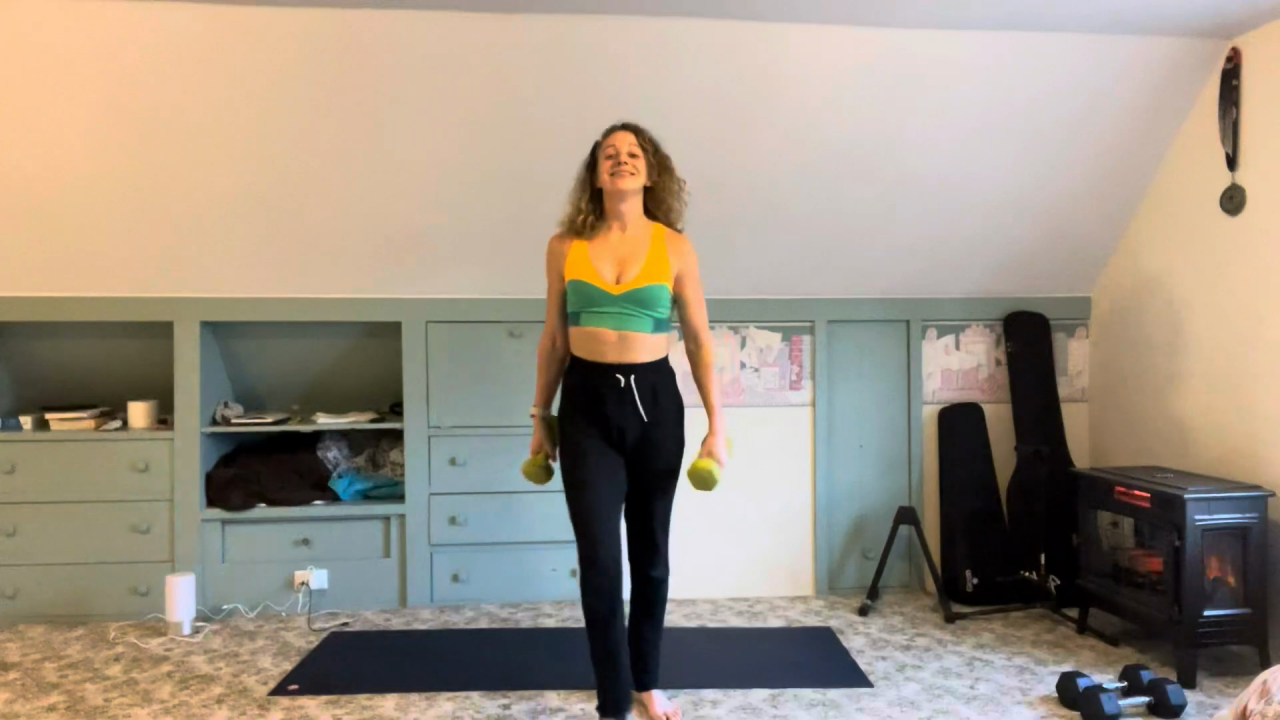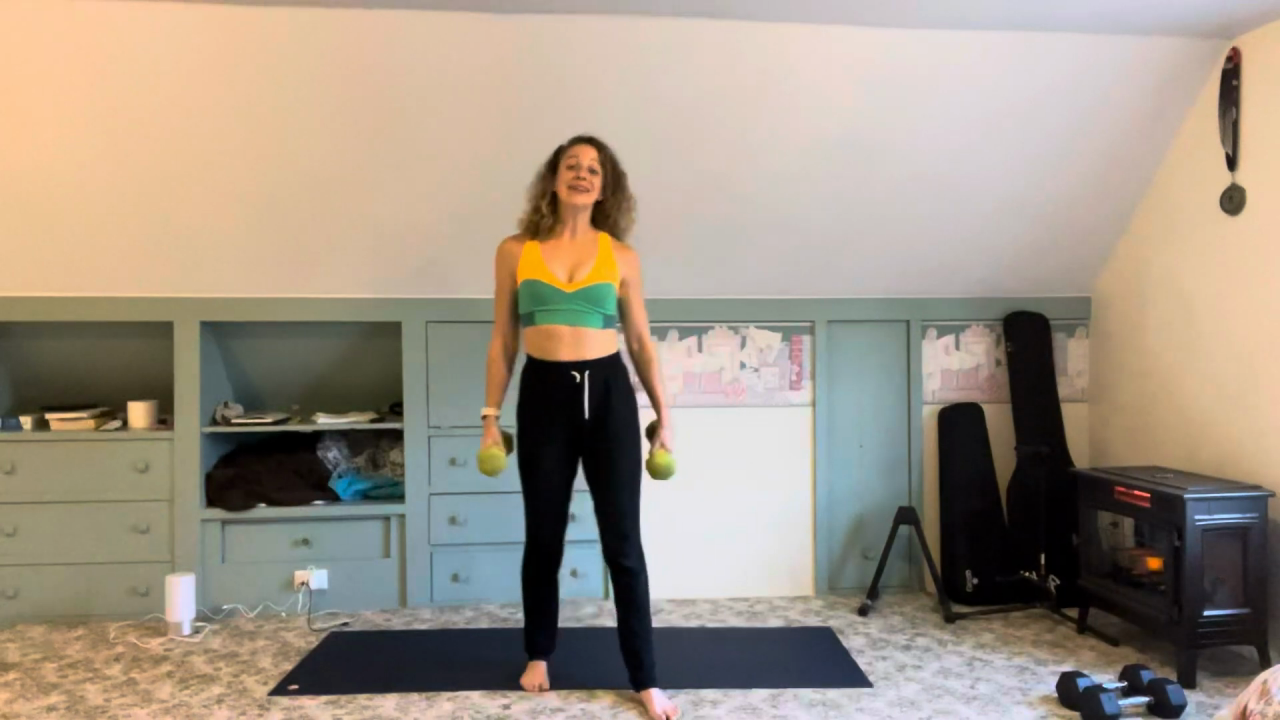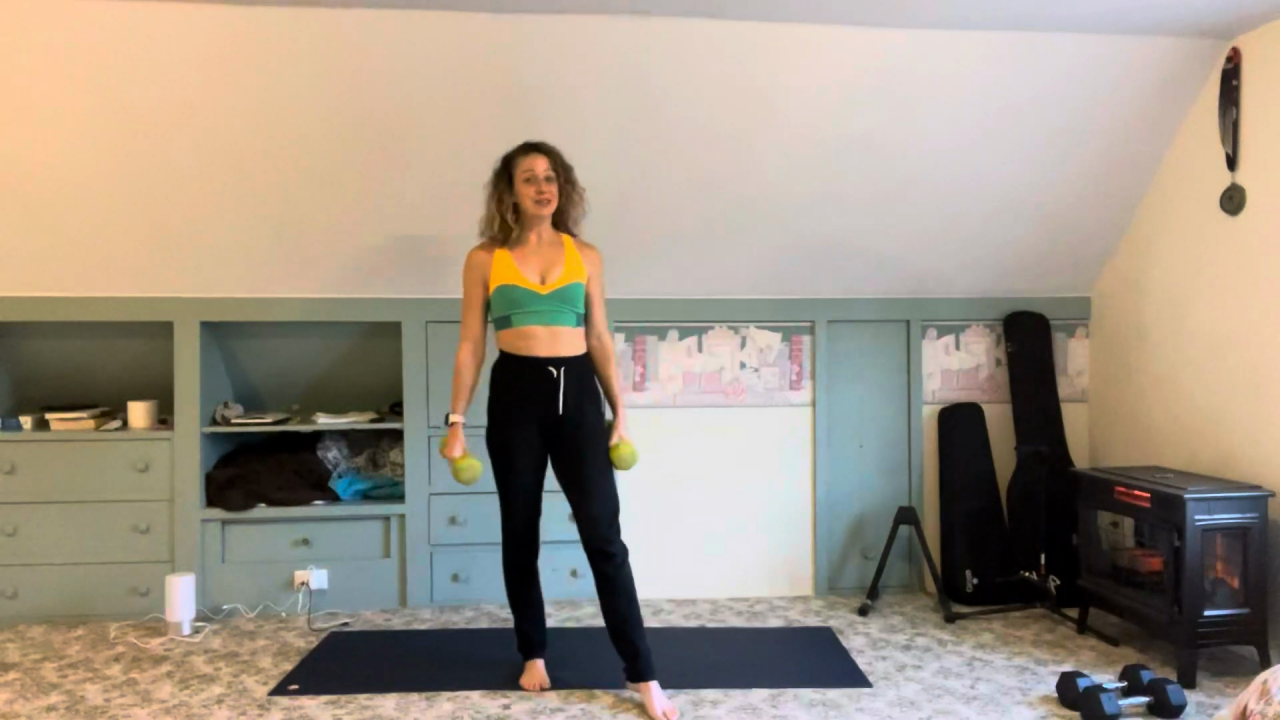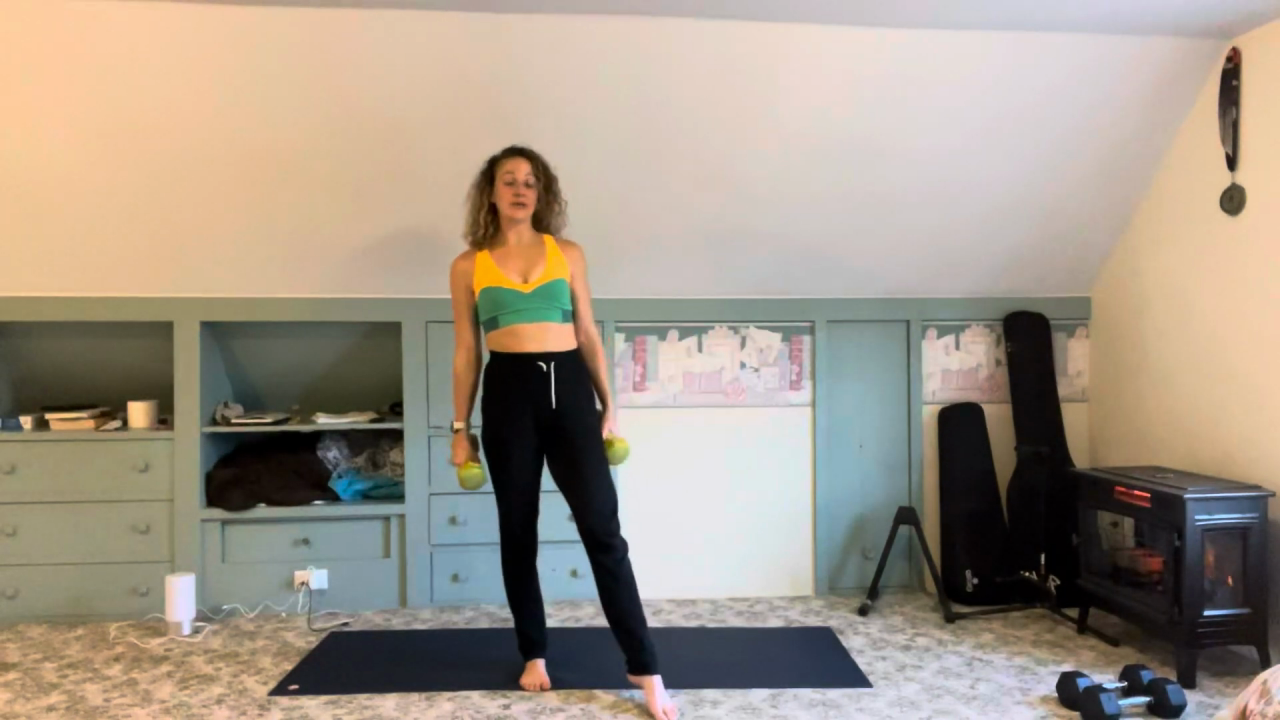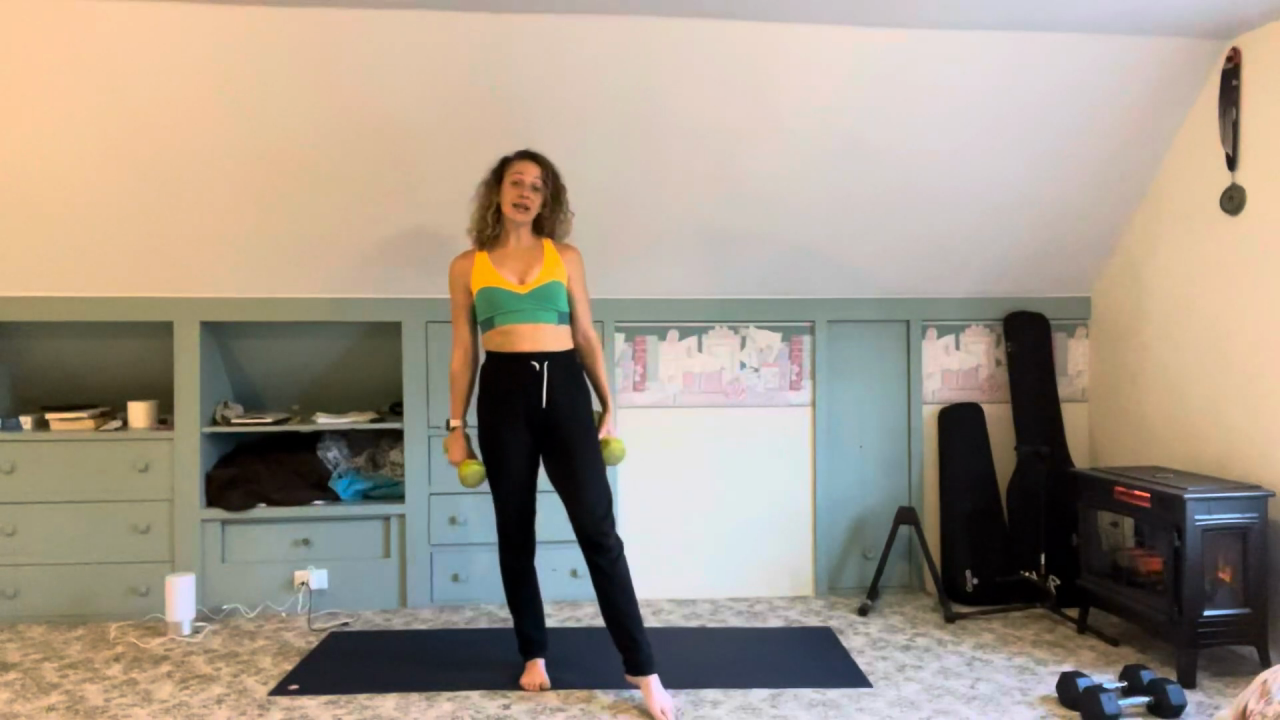
dt=0.4s
person 1, frame 1
left shoulder: (675, 248)
right shoulder: (564, 248)
left elbow: (699, 340)
right elbow: (554, 340)
left wrist: (714, 422)
right wrist: (540, 416)
left hip: (655, 400)
right hip: (587, 402)
left knee: (650, 552)
right knee: (599, 556)
person 1, frame 2
left shoulder: (621, 256)
right shoulder: (515, 252)
left elbow: (641, 340)
right elbow: (502, 342)
left wrist: (663, 413)
right wrist: (491, 415)
left hip: (609, 395)
right hip: (544, 396)
left knee: (623, 542)
right knee: (545, 536)
right ankle: (538, 652)
person 1, frame 3
left shoulder: (585, 256)
right shoulder: (484, 259)
left elbow: (600, 339)
right elbow: (471, 345)
left wrist: (619, 411)
right wrist: (457, 421)
left hip: (576, 392)
right hip: (515, 394)
left knee: (603, 532)
right knee: (520, 531)
left ankle: (641, 672)
right ankle: (533, 653)
person 1, frame 4
left shoulder: (568, 254)
right shoulder: (468, 266)
left elbow: (588, 336)
right elbow: (466, 353)
left wrist: (608, 406)
right wrist: (460, 428)
left hip: (568, 389)
right hip: (507, 393)
left knee: (602, 527)
right knee: (518, 530)
left ankle: (644, 667)
right ankle: (534, 653)
person 1, frame 5
left shoulder: (566, 257)
right shoulder: (467, 265)
left elbow: (587, 336)
right elbow: (462, 351)
left wrist: (608, 406)
right wrist: (456, 425)
left hip: (564, 388)
right hip: (502, 393)
left knee: (596, 526)
right knee: (515, 530)
left ankle: (640, 667)
right ankle: (533, 653)
